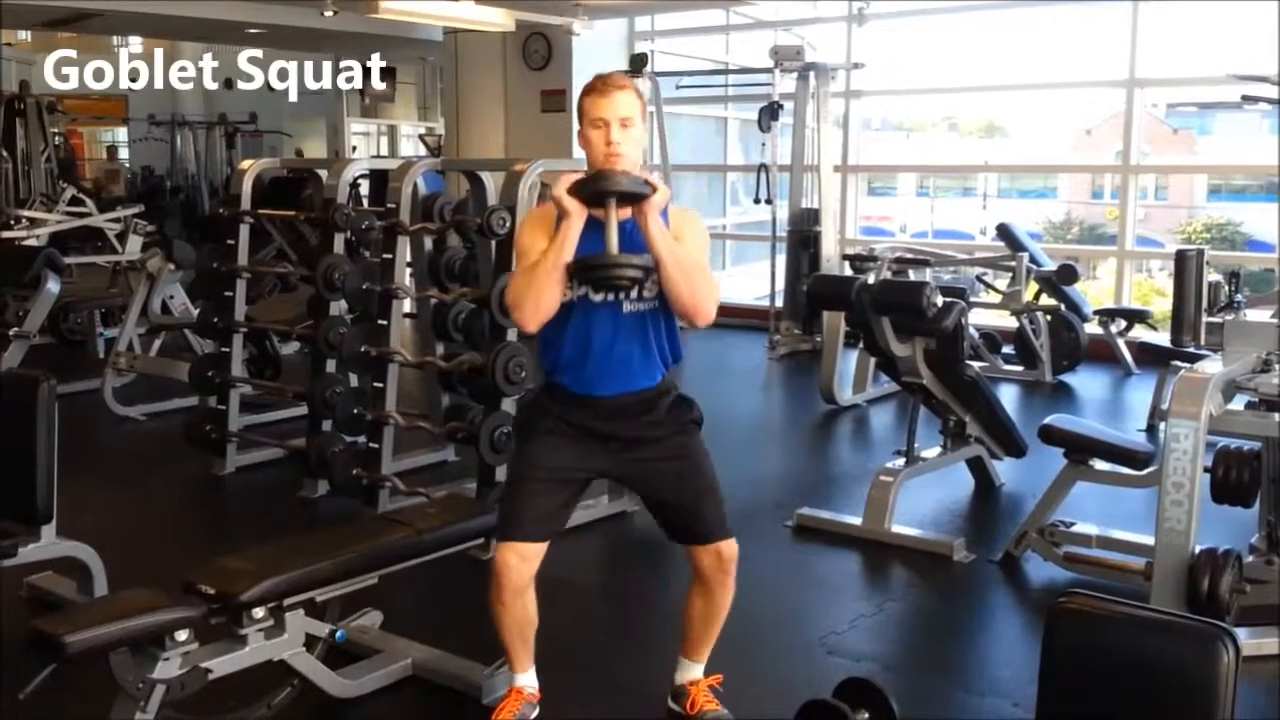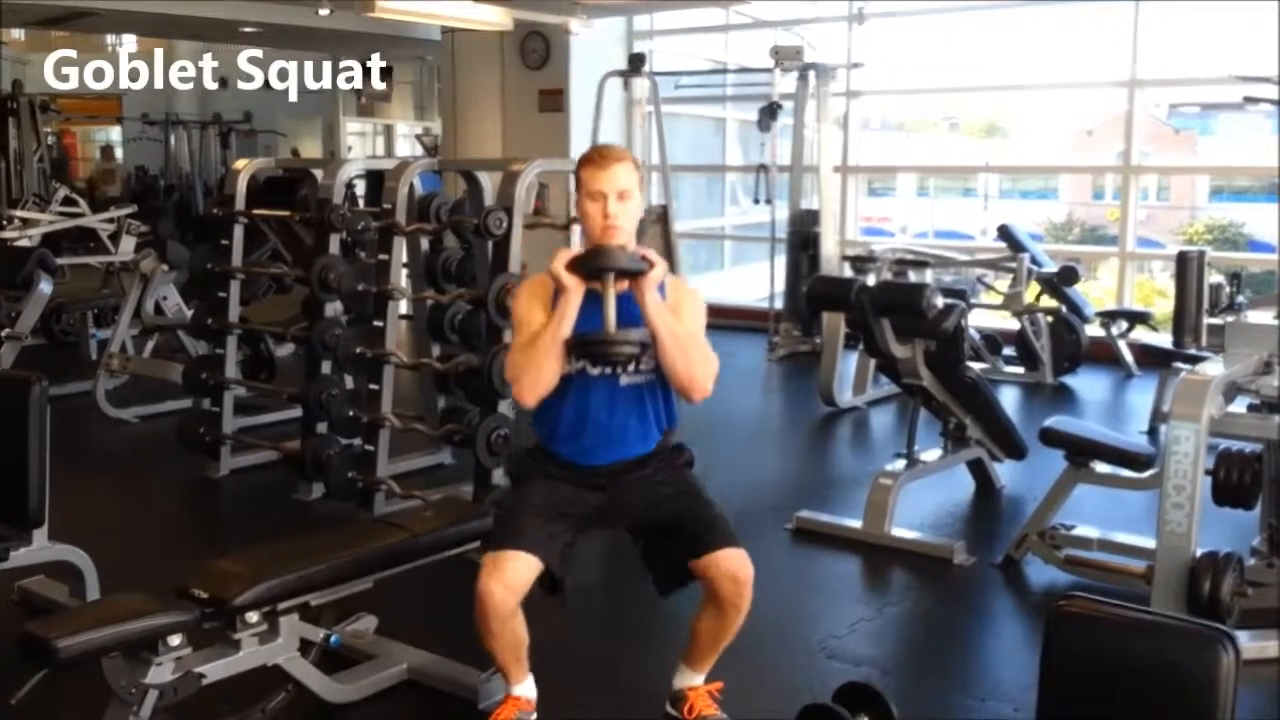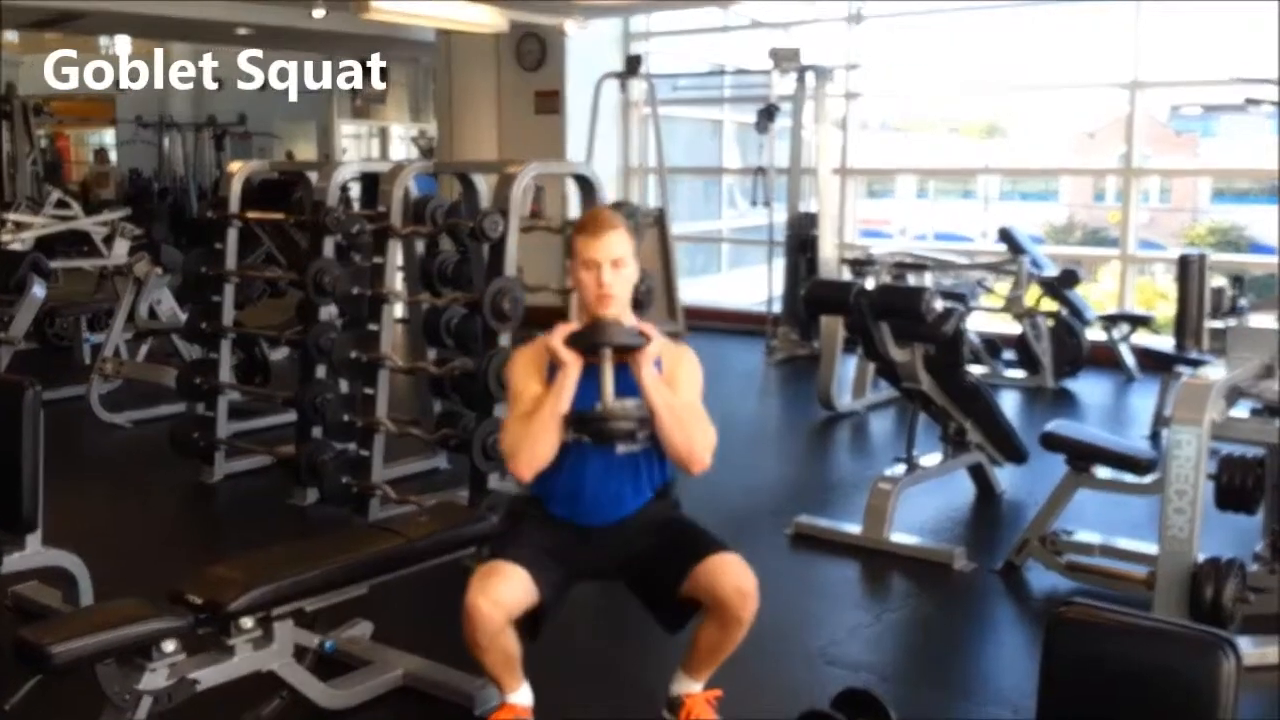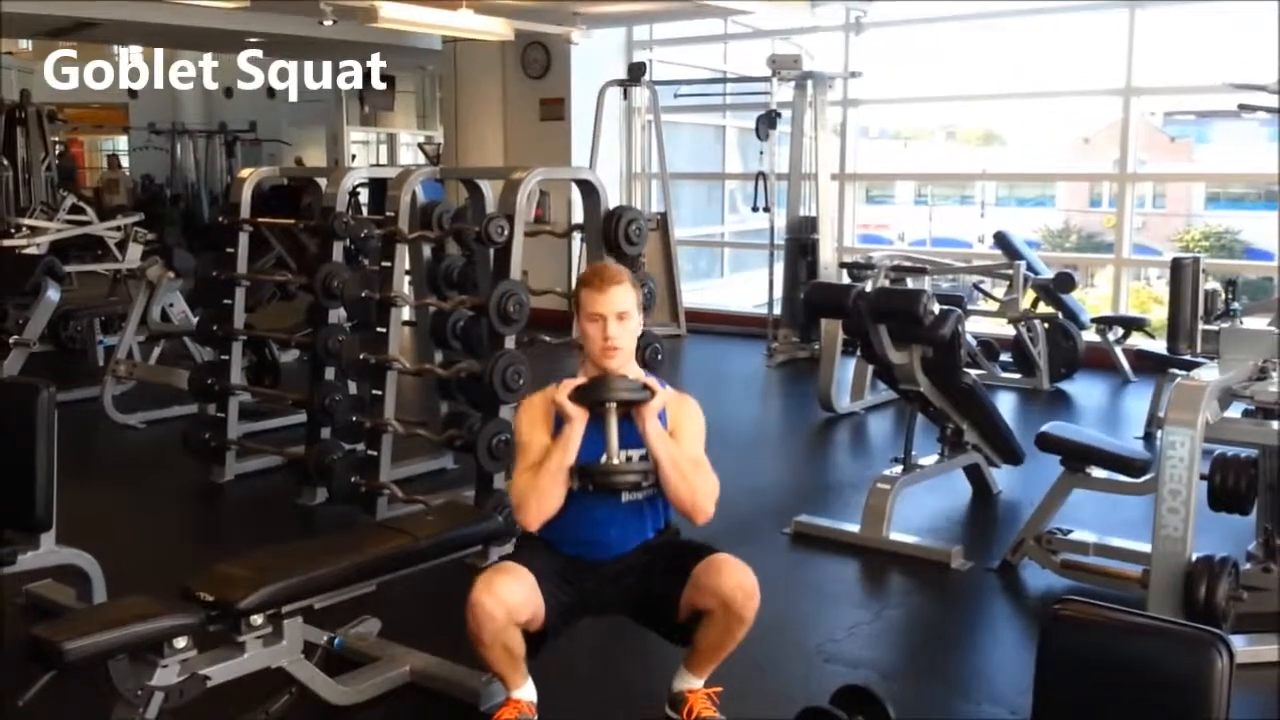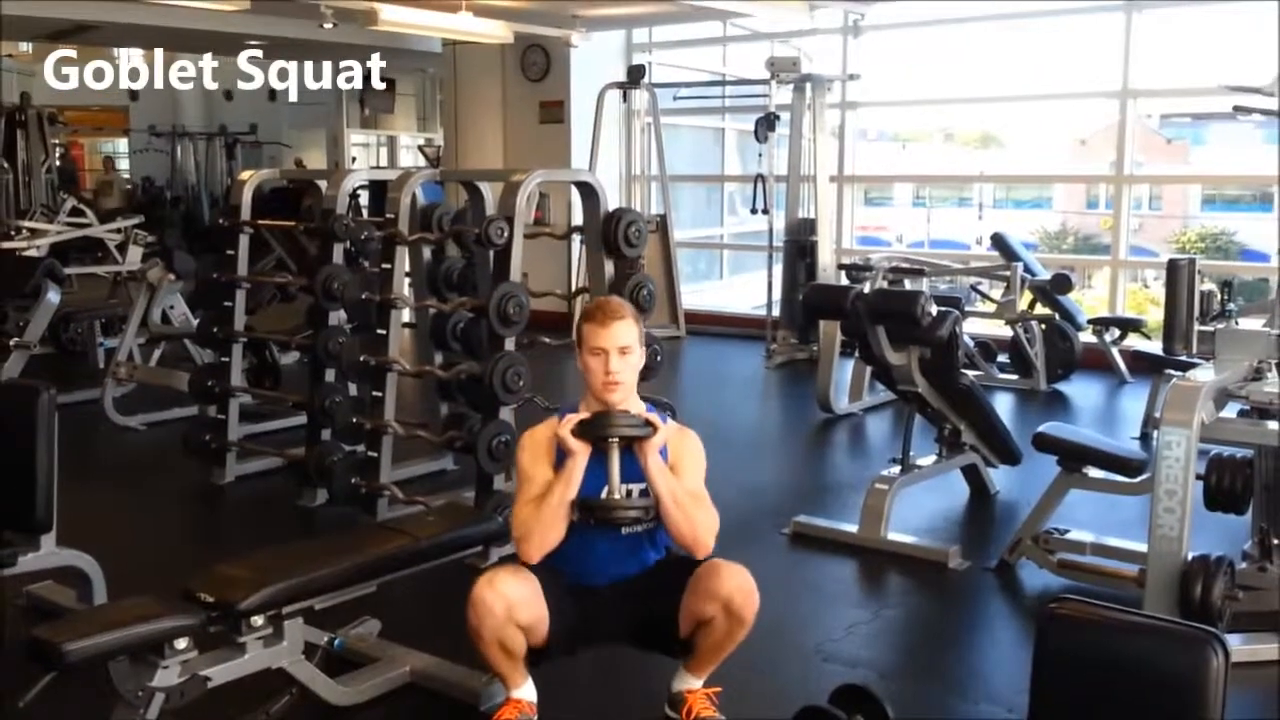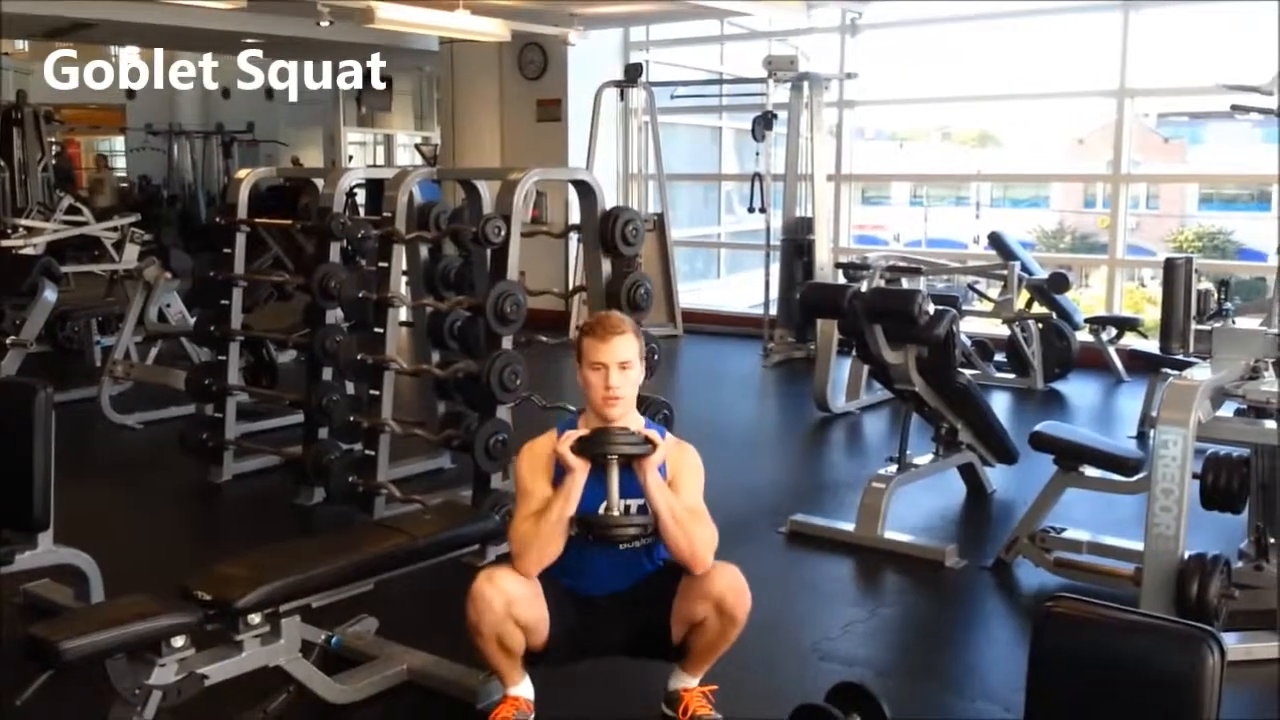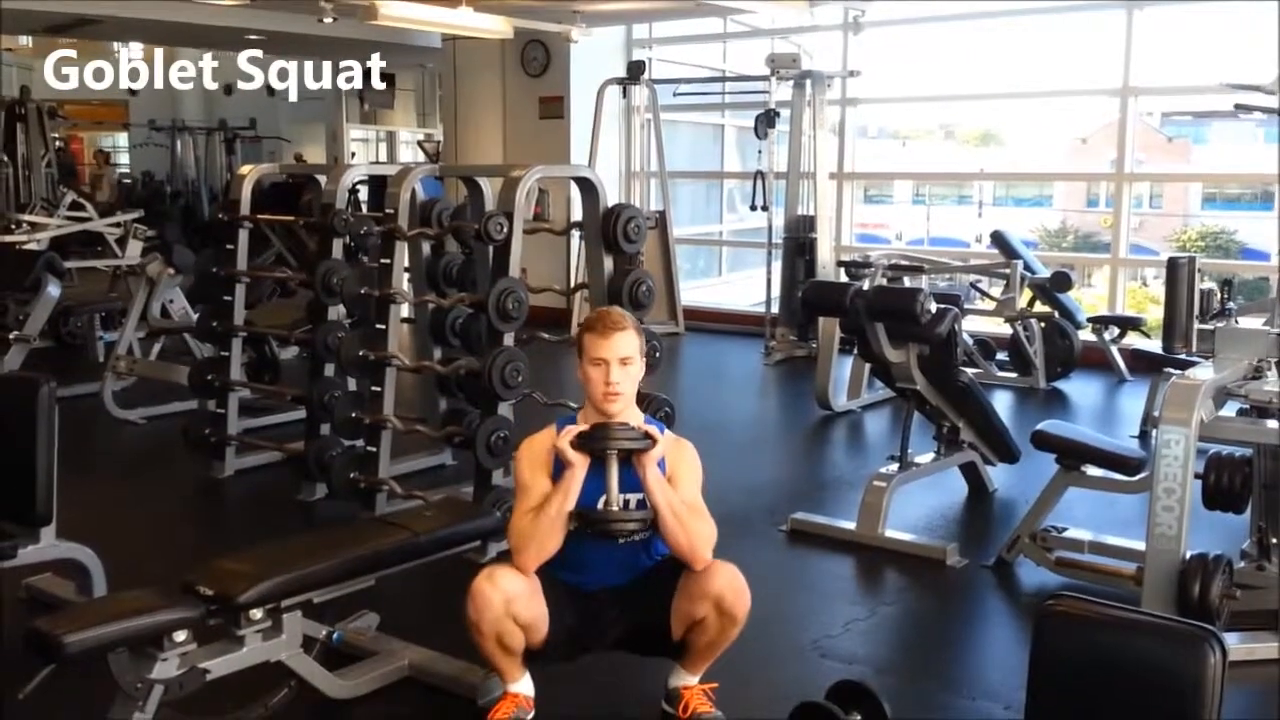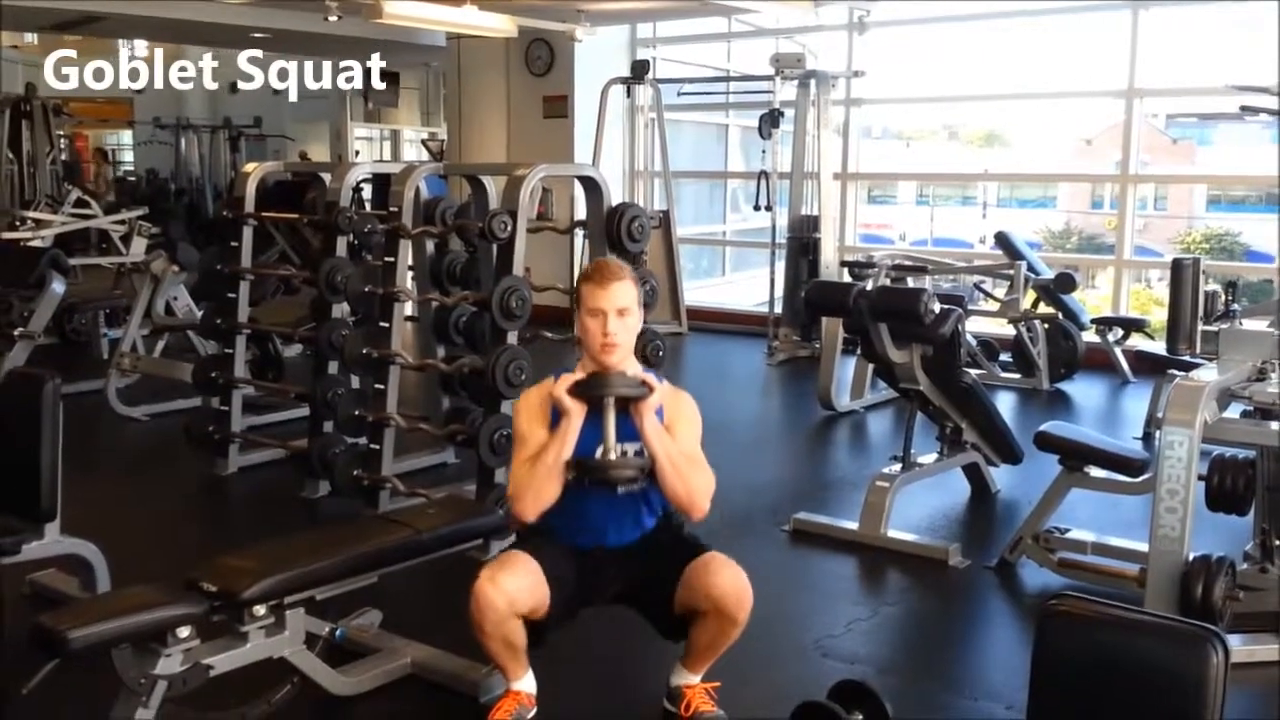
dt=0.2s
person 1, frame 1
left shoulder: (678, 220)
right shoulder: (545, 219)
left elbow: (701, 311)
right elbow: (528, 316)
left wrist: (651, 222)
right wrist: (573, 220)
left hip: (654, 412)
right hip: (564, 415)
left knee: (719, 555)
right knee: (511, 563)
person 1, frame 2
left shoulder: (675, 290)
right shoulder: (541, 290)
left elbow: (698, 386)
right elbow: (526, 391)
left wrist: (649, 296)
right wrist: (572, 296)
left hip: (650, 467)
right hip: (560, 469)
left knee: (734, 577)
right knee: (495, 589)
person 1, frame 3
left shoulder: (673, 357)
right shoulder: (536, 358)
left elbow: (697, 458)
right elbow: (523, 465)
left wrist: (645, 371)
right wrist: (569, 372)
left hip: (643, 521)
right hip: (555, 524)
left knee: (737, 589)
right knee: (483, 606)
person 1, frame 4
left shoulder: (677, 407)
right shoulder: (541, 408)
left elbow: (701, 508)
right elbow: (530, 516)
left wrist: (649, 424)
right wrist: (575, 425)
left hip: (646, 557)
right hip: (562, 562)
left knee: (737, 589)
right knee: (487, 602)
person 1, frame 5
left shoulder: (678, 439)
right shoulder: (543, 439)
left elbow: (701, 544)
right elbow: (530, 549)
left wrist: (650, 458)
right wrist: (576, 460)
left hip: (648, 586)
right hip: (567, 591)
left knee: (736, 590)
right knee: (489, 597)
person 1, frame 6
left shoulder: (677, 454)
right shoulder: (542, 453)
left elbow: (700, 561)
right elbow: (527, 563)
left wrist: (650, 477)
right wrist: (576, 476)
left hip: (646, 598)
right hip: (566, 602)
left knee: (728, 589)
right knee: (489, 593)
person 1, frame 7
left shoulder: (674, 451)
right shoulder: (542, 449)
left elbow: (697, 553)
right elbow: (528, 556)
left wrist: (648, 472)
right wrist: (576, 473)
left hip: (645, 588)
right hip: (565, 594)
left knee: (727, 589)
right knee: (489, 592)
left ankle: (684, 686)
person 1, frame 8
left shoulder: (672, 401)
right shoulder: (541, 400)
left elbow: (696, 504)
right elbow: (526, 508)
left wrist: (646, 419)
right wrist: (572, 420)
left hip: (647, 543)
right hip: (564, 545)
left knee: (732, 592)
right knee: (491, 595)
